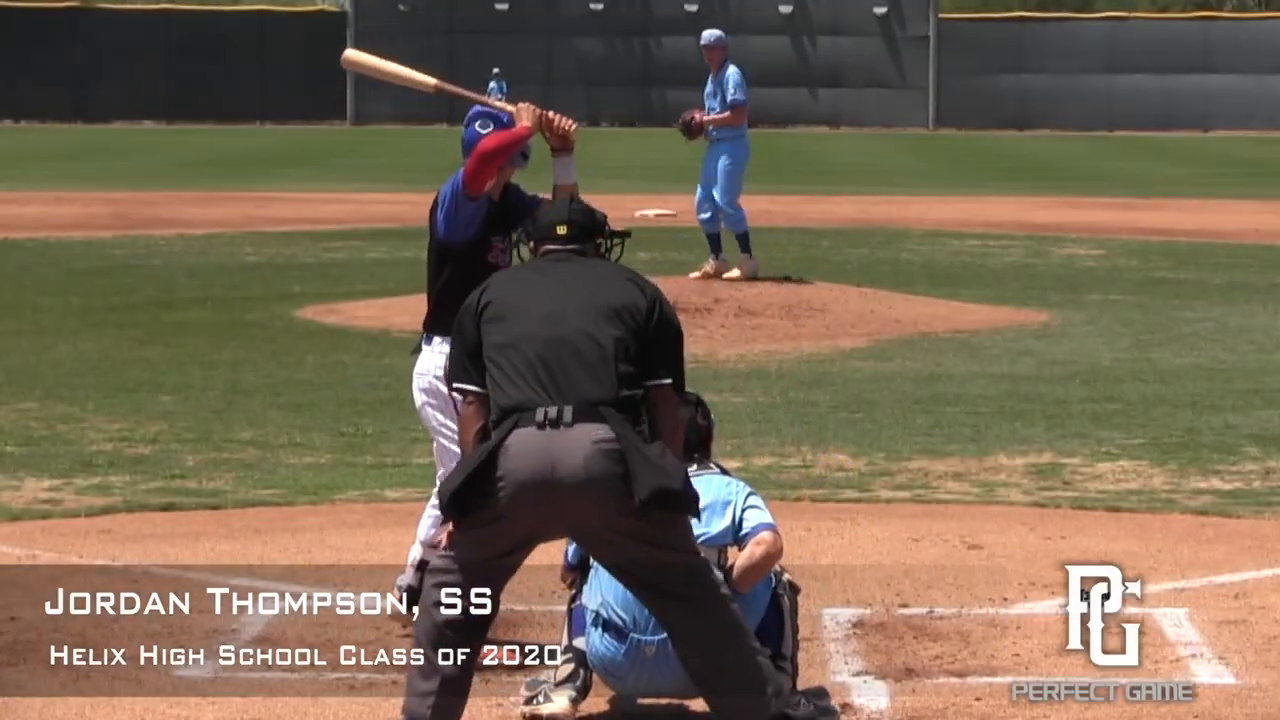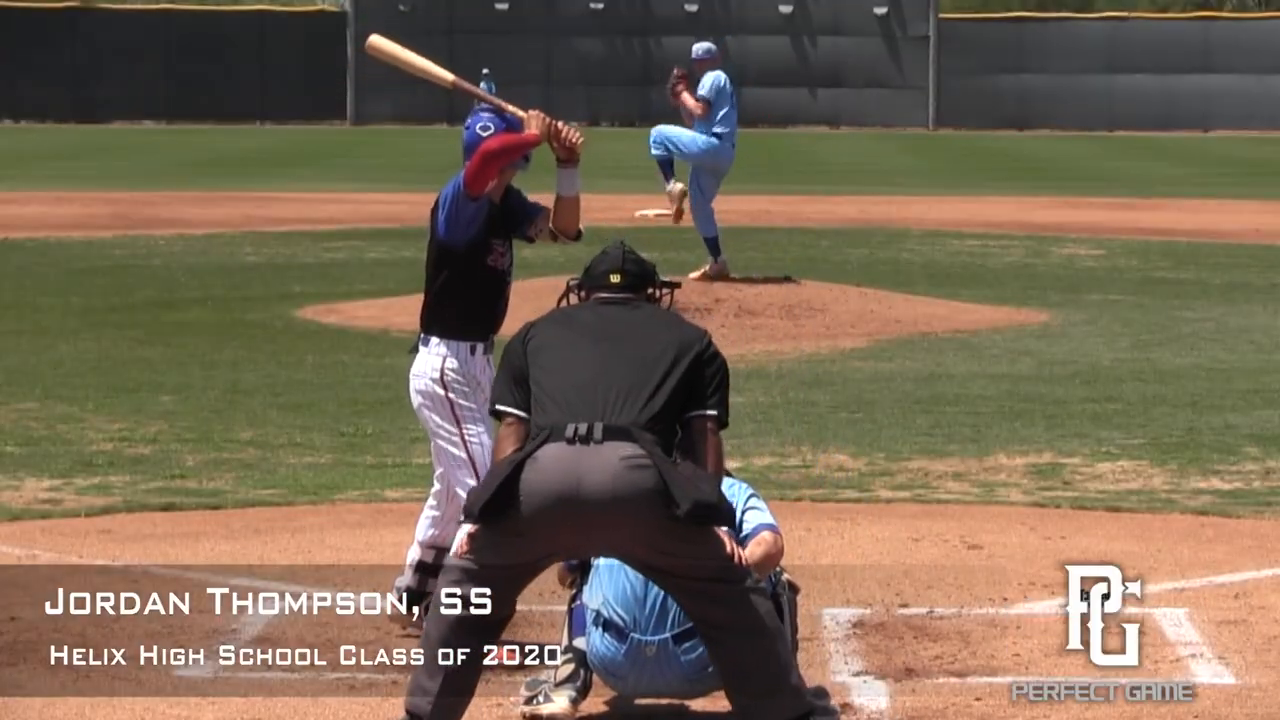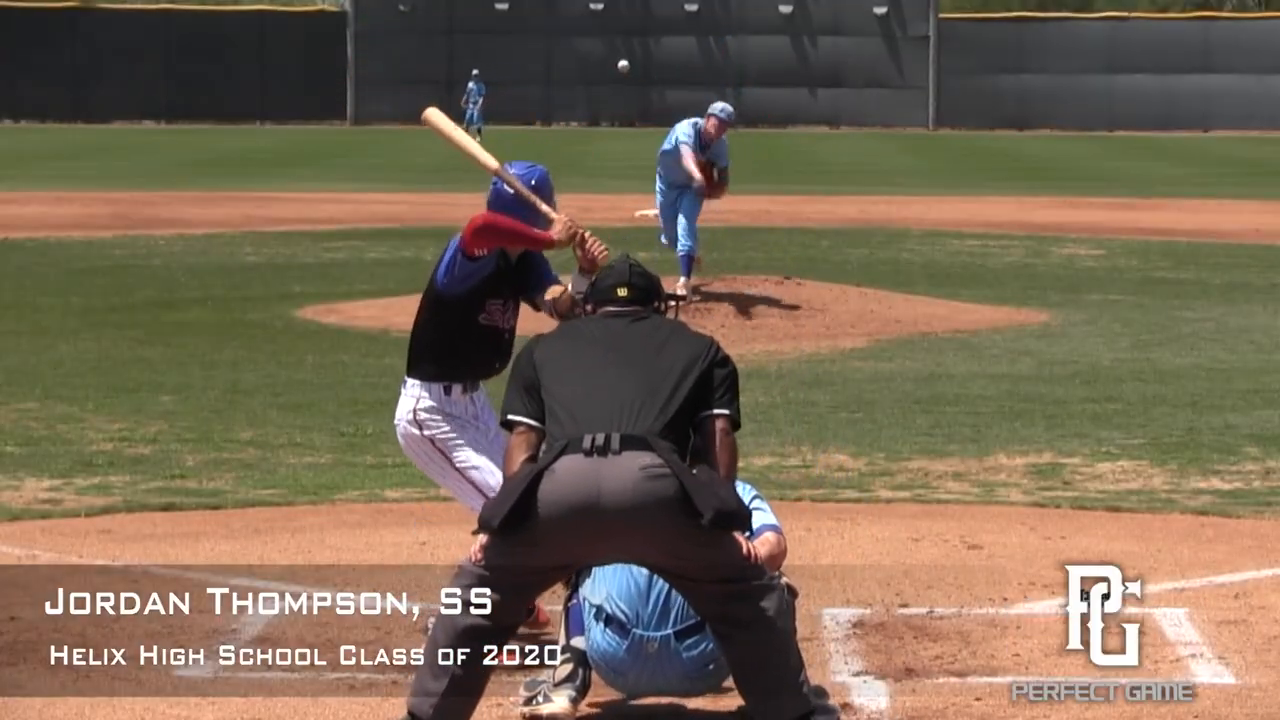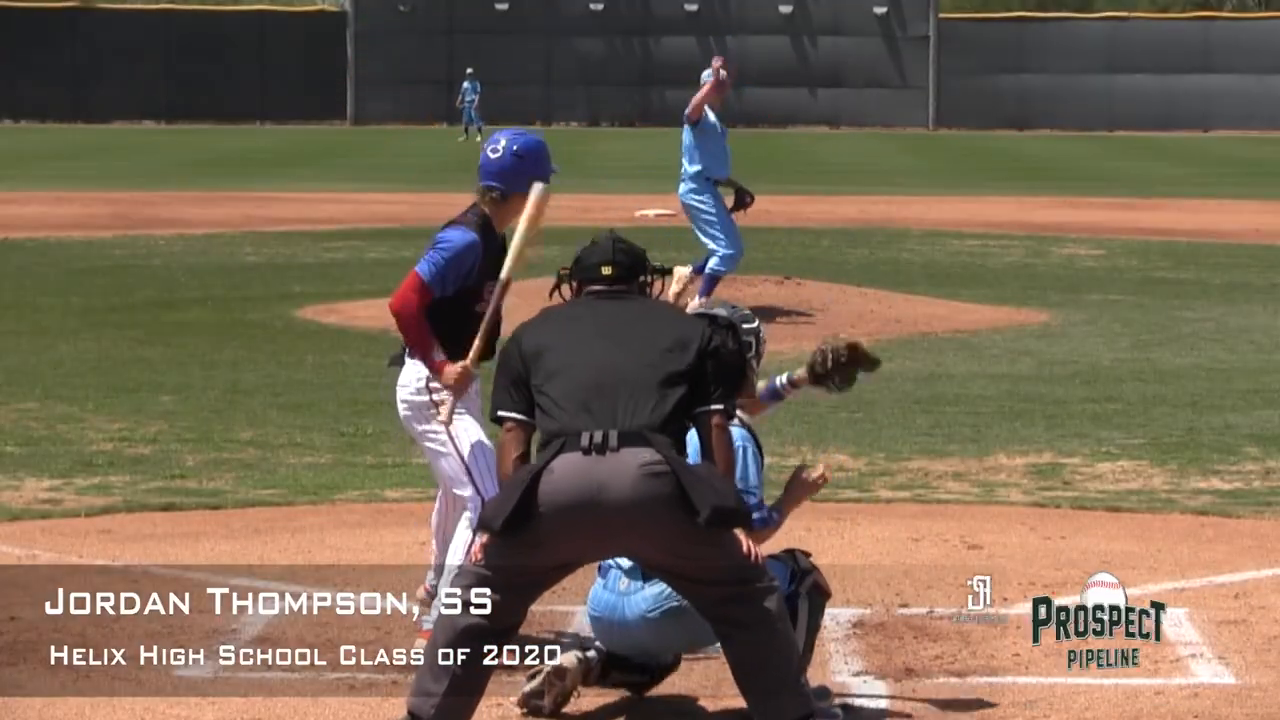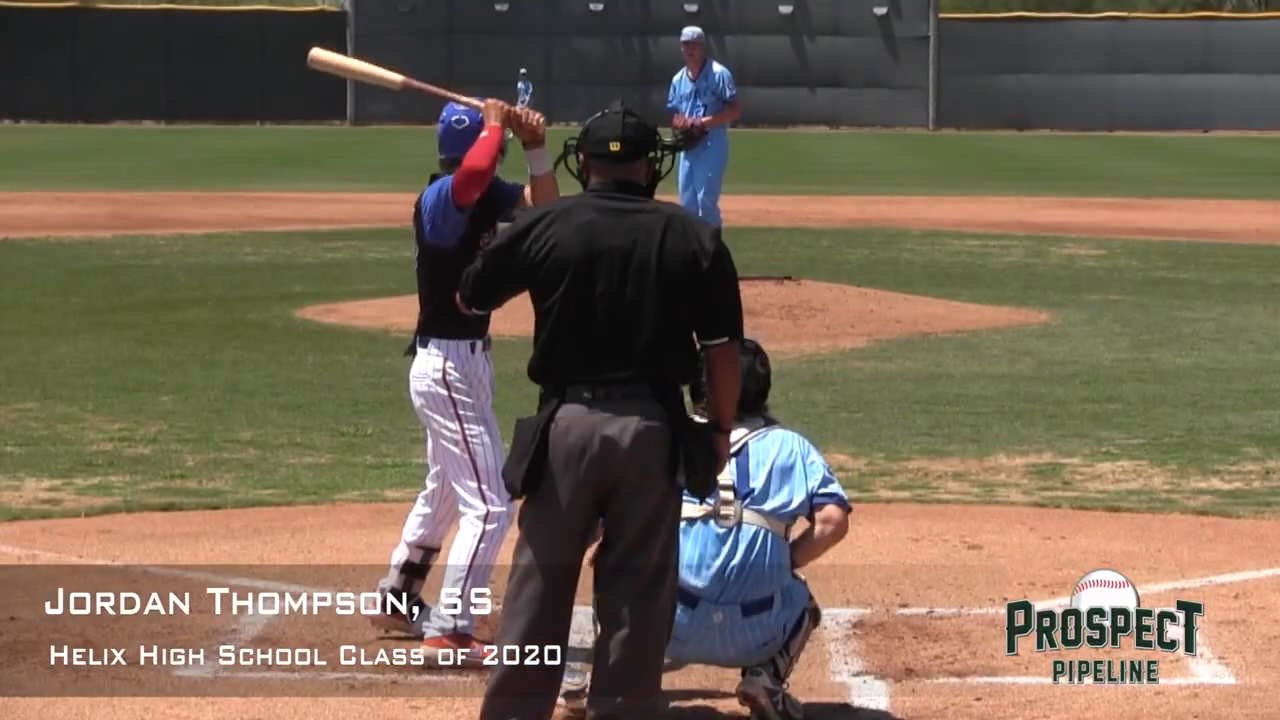
dt=0.7s
person 1, frame 1
left shoulder: (505, 198)
right shoulder: (457, 196)
right elbow: (484, 155)
left wrist: (562, 154)
right wrist: (526, 127)
right hip: (449, 366)
left ankle: (415, 591)
person 1, frame 2
left shoulder: (505, 201)
right shoulder: (458, 198)
left elbow: (564, 229)
right elbow: (487, 157)
left wrist: (567, 165)
right wrist: (533, 135)
left hip: (471, 363)
right hip: (447, 367)
left knee: (454, 488)
left ankle: (414, 595)
person 1, frame 3
left shoulder: (528, 264)
right shoulder: (474, 254)
left elbow: (560, 303)
right elbow: (479, 226)
left wrist: (585, 270)
right wrist: (547, 240)
left hip: (473, 404)
right hip: (429, 411)
person 1, frame 4
left shoulder: (493, 232)
right shoulder: (465, 240)
right elbow: (403, 302)
right wrist: (440, 368)
left hip: (452, 380)
right hip: (432, 384)
left knee: (463, 491)
right knee: (485, 500)
left ankle: (438, 591)
right ankle: (440, 627)
person 1, frame 5
left shoulder: (482, 192)
right shoulder: (440, 197)
left elbow: (545, 205)
right elbow: (473, 171)
left wrist: (536, 146)
right wrist: (495, 125)
left hip: (462, 362)
right hip: (448, 367)
left knee: (445, 491)
right knee: (490, 504)
left ankle: (396, 599)
right ankle: (448, 630)
person 2, frame 1
left shoulder: (489, 293)
right shoulder: (638, 290)
left elbow: (473, 407)
right elbow: (666, 405)
left wrist: (474, 495)
right wrist: (672, 487)
left hip: (517, 456)
right hip: (607, 457)
left knee: (451, 588)
right knee: (688, 594)
person 2, frame 2
left shoulder: (537, 331)
right shoulder: (690, 338)
left elbow: (512, 430)
right elbow: (705, 435)
left wrist: (490, 512)
right wrist: (711, 517)
left hip: (544, 475)
right hip: (639, 477)
left knee: (469, 587)
right knee: (728, 596)
person 2, frame 3
left shoulder: (544, 346)
right shoulder: (699, 347)
left elbow: (523, 441)
right elbow: (719, 435)
left wrist: (504, 522)
right wrist: (722, 516)
left hip: (562, 486)
right hip: (655, 485)
left knee: (480, 593)
right knee: (747, 595)
person 2, frame 4
left shoulder: (533, 332)
right shoulder: (692, 328)
left elbow: (513, 435)
right elbow: (715, 428)
left wrist: (502, 519)
right wrist: (727, 515)
left hip: (561, 482)
right hip: (652, 479)
left knee: (480, 590)
right knee: (744, 591)
person 2, frame 5
left shoulder: (542, 227)
right shoulder: (696, 237)
left elbow: (469, 300)
right elbow: (723, 351)
right wrist: (719, 429)
left hip: (566, 425)
right hip: (652, 428)
left knee: (541, 581)
right knee: (640, 592)
person 3, frame 1
right shoulder: (729, 488)
left elbow: (570, 575)
right elbow: (769, 547)
left hip: (613, 664)
right knee: (770, 580)
left ankle: (565, 691)
person 3, frame 2
right shoulder: (732, 490)
left elbow: (565, 572)
right elbow: (769, 546)
left hip: (611, 664)
right hip: (698, 665)
left knee: (582, 581)
right knee: (773, 580)
left ankle: (565, 691)
person 3, frame 3
right shoulder: (737, 491)
right elbow: (772, 550)
left hip: (613, 663)
right hip: (700, 665)
left knee: (584, 577)
left ankle: (564, 688)
person 3, frame 4
right shoulder: (732, 438)
right elbow: (744, 539)
left wrist: (786, 385)
right wrist: (792, 499)
left hip: (603, 606)
right hip: (665, 604)
left knee: (652, 658)
right knee: (800, 576)
left ankle: (579, 667)
person 3, frame 5
right shoulder: (790, 445)
right elbow: (833, 522)
right wrist: (786, 563)
left hip: (672, 625)
right hip: (748, 636)
right knee: (797, 599)
right ankle: (765, 680)
person 4, frame 1
left shoulder: (731, 75)
right shoulder: (712, 77)
left elbow: (739, 115)
left wrist: (706, 120)
right wrist: (701, 120)
left hip: (731, 146)
right hip: (714, 146)
left knee: (726, 203)
right knee: (704, 204)
left ankle: (747, 261)
right ankle: (717, 262)
person 4, frame 2
left shoulder: (713, 78)
right shoulder: (719, 81)
left elbow: (700, 111)
right elbow: (695, 118)
left wrist: (682, 93)
right wrist: (681, 94)
left hip: (709, 146)
right hip: (724, 154)
left knee: (658, 135)
right knee: (700, 207)
left ankle: (672, 185)
right ankle: (717, 264)
person 4, frame 3
left shoulder: (721, 145)
right shoulder: (685, 129)
left elbow: (722, 178)
right elbow: (686, 154)
right wrist: (697, 176)
left hip: (691, 188)
right hip: (667, 184)
left knee: (686, 227)
right knee: (670, 239)
left ankle: (684, 284)
right ankle: (691, 253)
person 4, frame 4
left shoulder: (716, 123)
right shoulder: (699, 115)
right elbow: (693, 108)
left wrist: (738, 187)
right wrist: (712, 80)
left hip: (709, 189)
right hip: (697, 190)
left knee: (726, 247)
right knee: (729, 250)
left ankle: (688, 274)
right ankle: (699, 301)
person 4, frame 5
left shoulder: (719, 74)
right shoulder: (678, 79)
left elbow: (735, 111)
right elbow: (674, 115)
left wrist: (702, 122)
right wrist: (681, 122)
left hip: (712, 144)
right hip: (688, 146)
left knee: (706, 200)
right knee: (688, 206)
